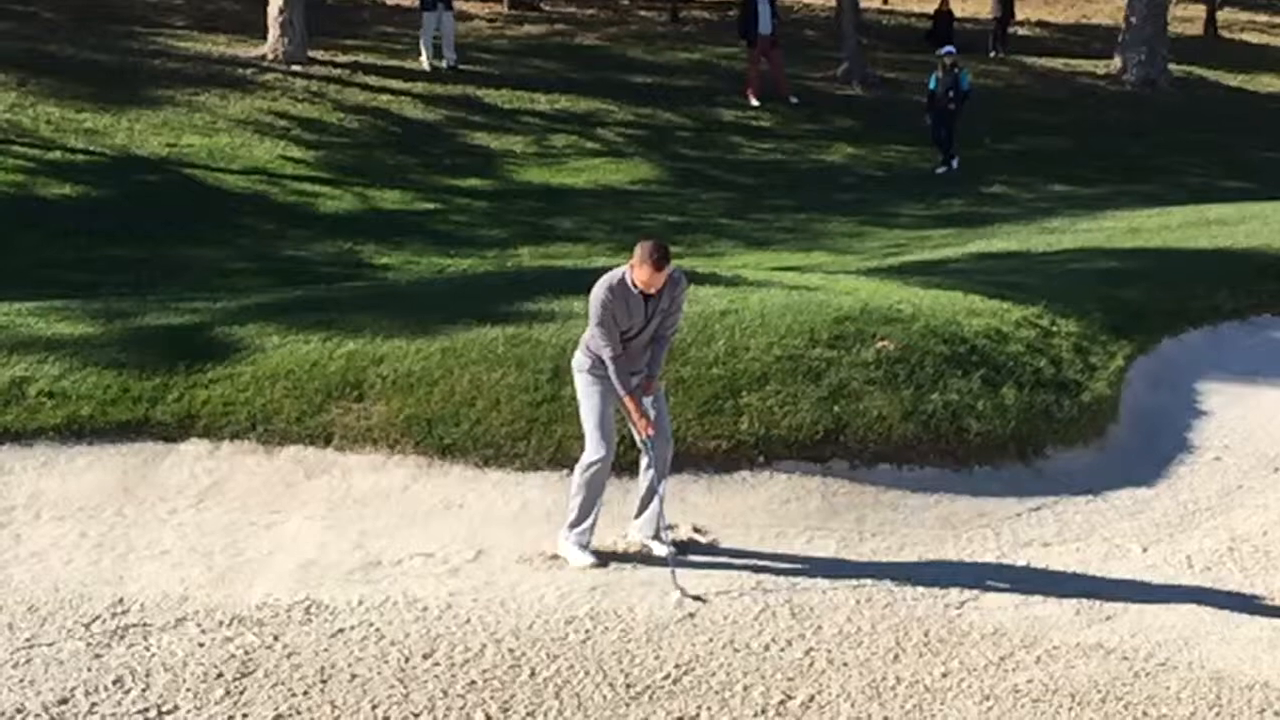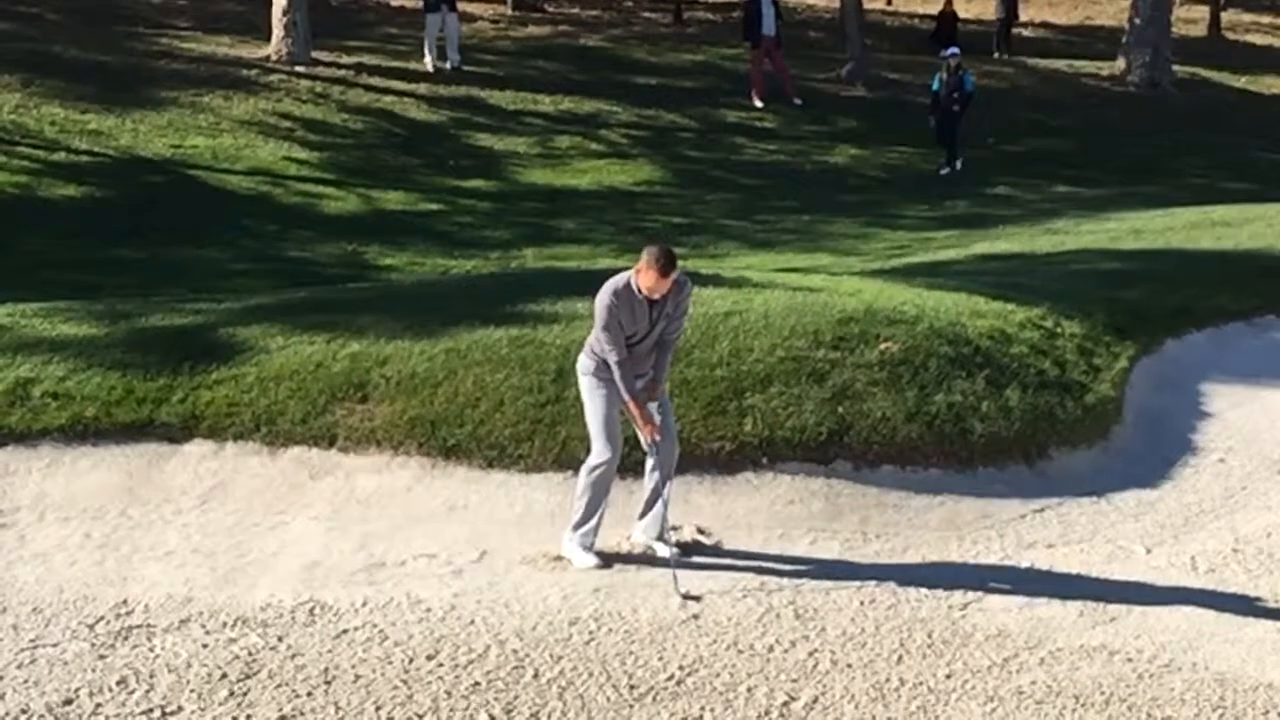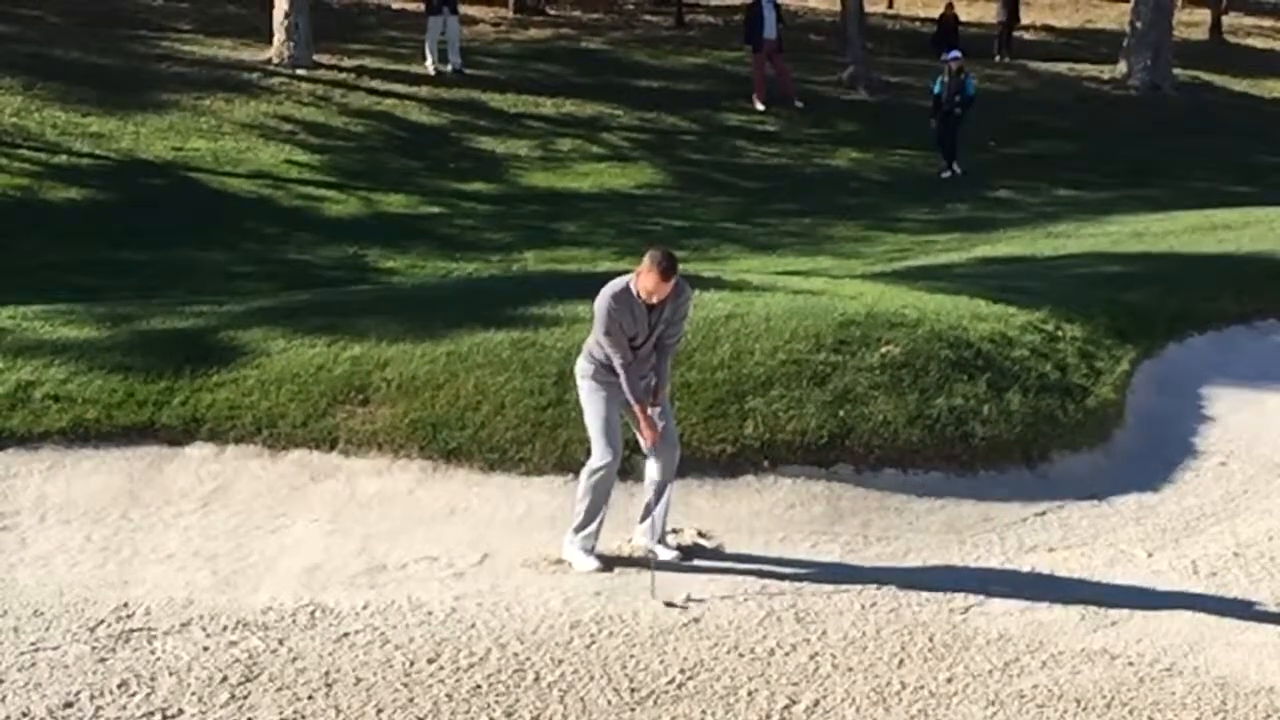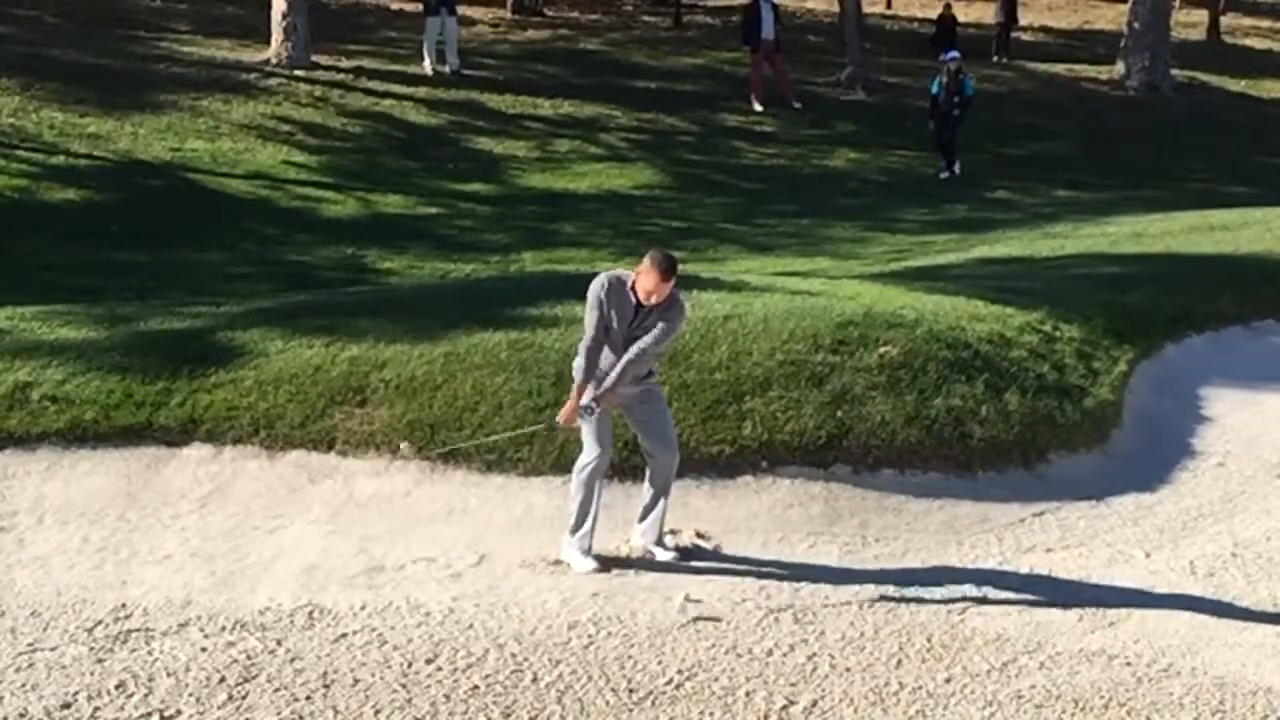
dt=1s
person 1, frame 1
left shoulder: (676, 283)
right shoulder: (605, 293)
left elbow: (664, 334)
right elbow: (611, 355)
left wrist: (652, 379)
right wrist: (634, 409)
left hip: (640, 368)
right hip: (597, 369)
left knee: (661, 443)
right knee: (600, 451)
left ankle: (646, 528)
right ankle: (573, 538)
person 1, frame 2
left shoulder: (682, 288)
right shoulder: (611, 298)
left elbow: (668, 339)
right elbow: (616, 360)
left wrist: (656, 386)
right wrist: (638, 414)
left hip: (645, 371)
right hip: (601, 372)
left knee: (666, 446)
right knee: (607, 452)
left ankle: (650, 530)
right ankle: (577, 539)
person 1, frame 3
left shoulder: (681, 294)
right shoulder: (609, 301)
left elbow: (666, 346)
right elbow: (622, 363)
left wrist: (658, 398)
right wrist: (642, 416)
left hip: (644, 374)
right hip: (601, 375)
left knee: (667, 449)
right knee: (607, 456)
left ankle: (650, 533)
right ankle: (578, 542)
person 1, frame 4
left shoulder: (674, 309)
right shoulder: (605, 286)
left elbow: (638, 354)
right elbow: (592, 344)
left wrist: (604, 400)
right wrist: (576, 397)
left hip: (639, 382)
right hip: (595, 375)
left knee: (666, 454)
right knee: (597, 454)
left ankle: (647, 535)
right ankle: (576, 544)
